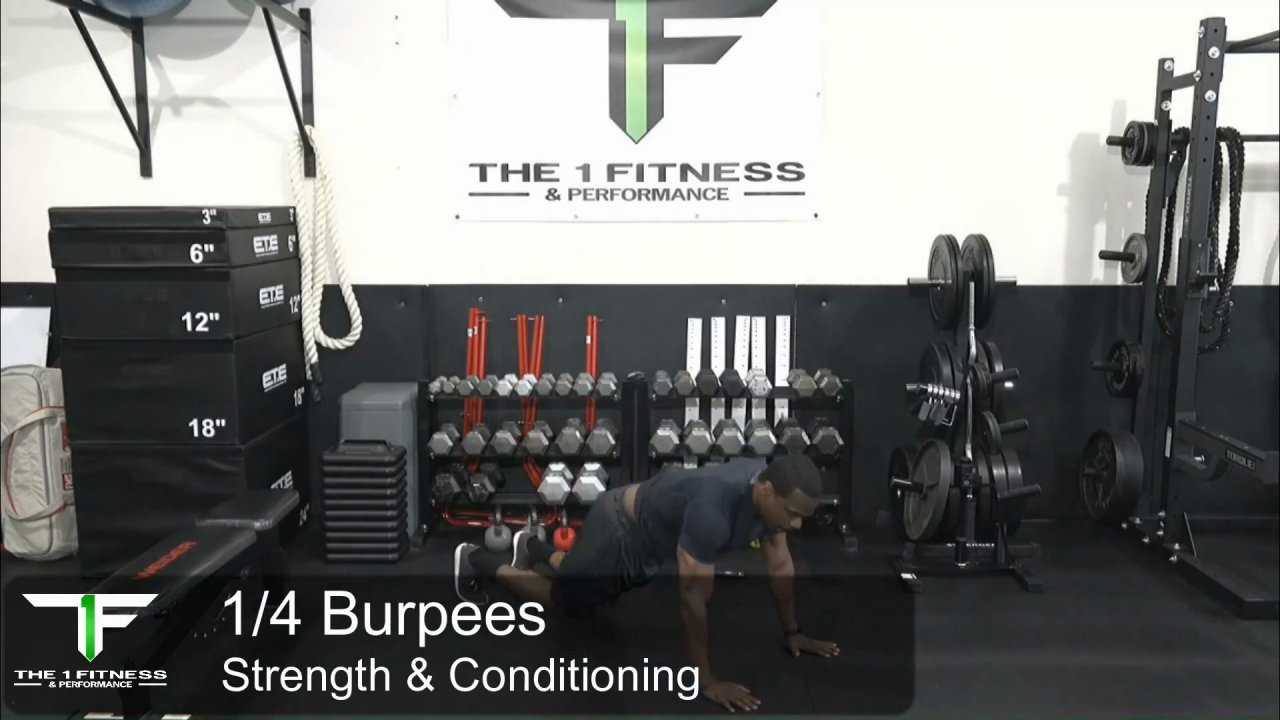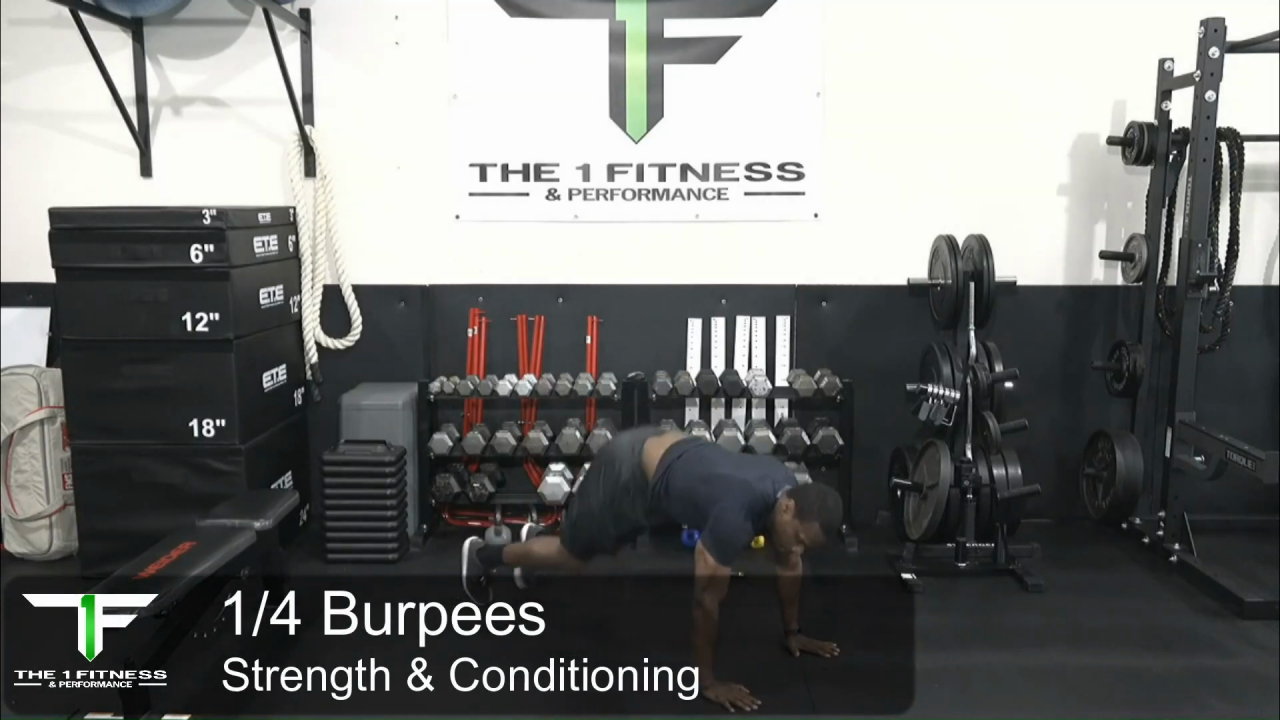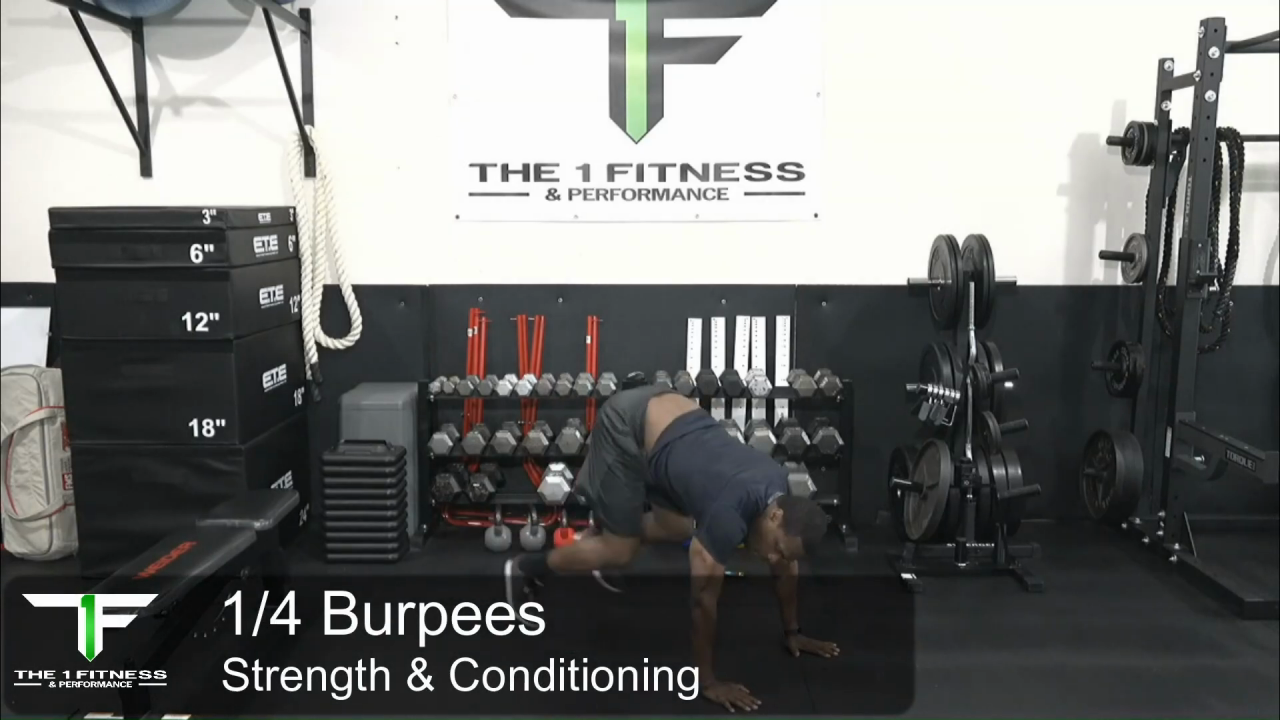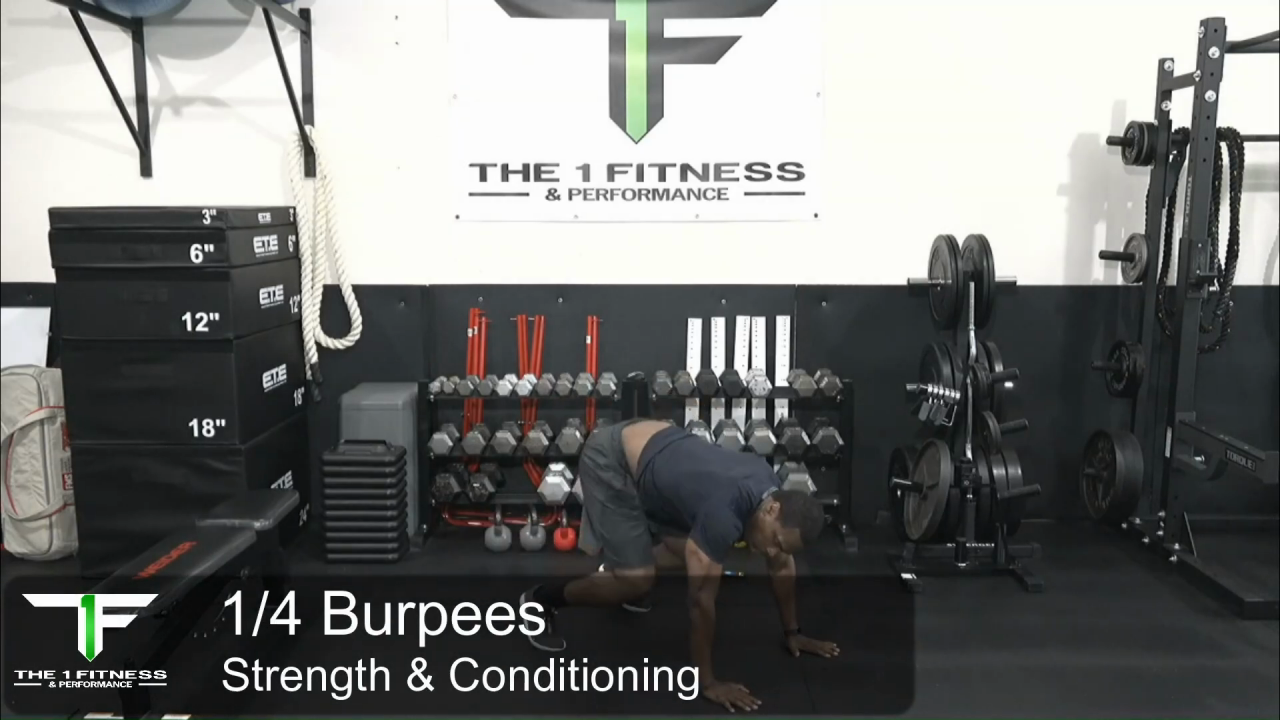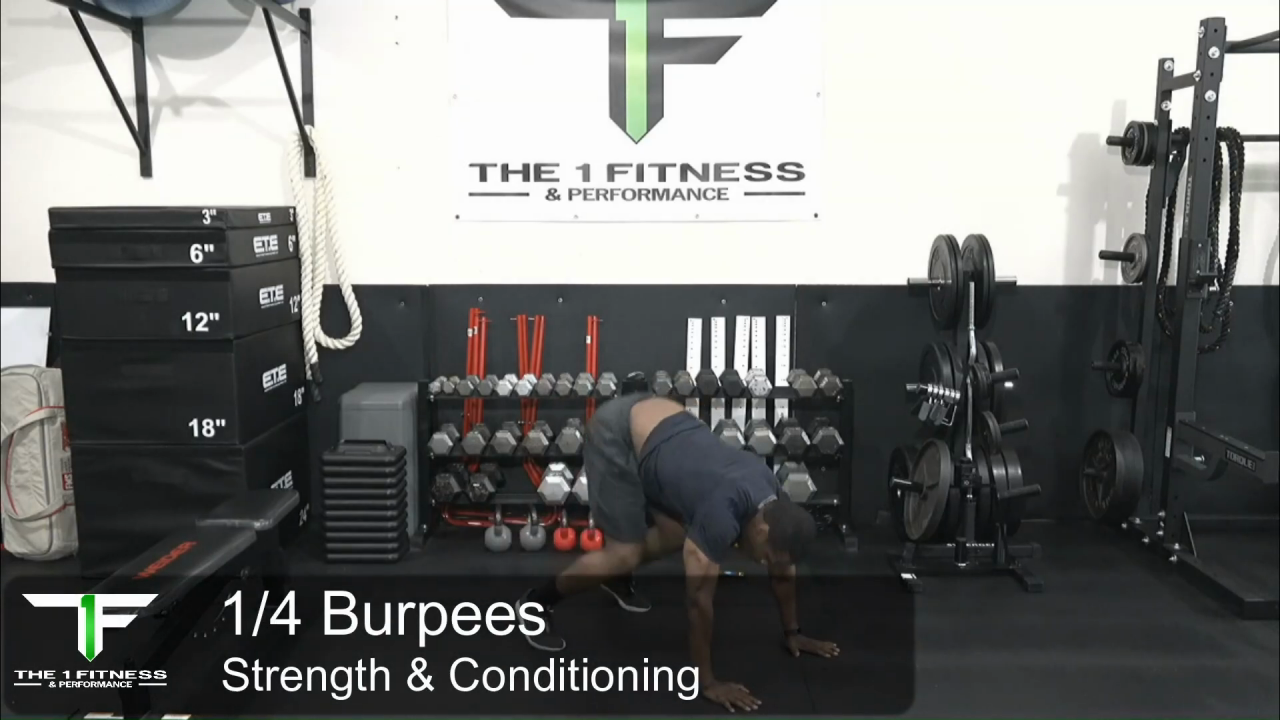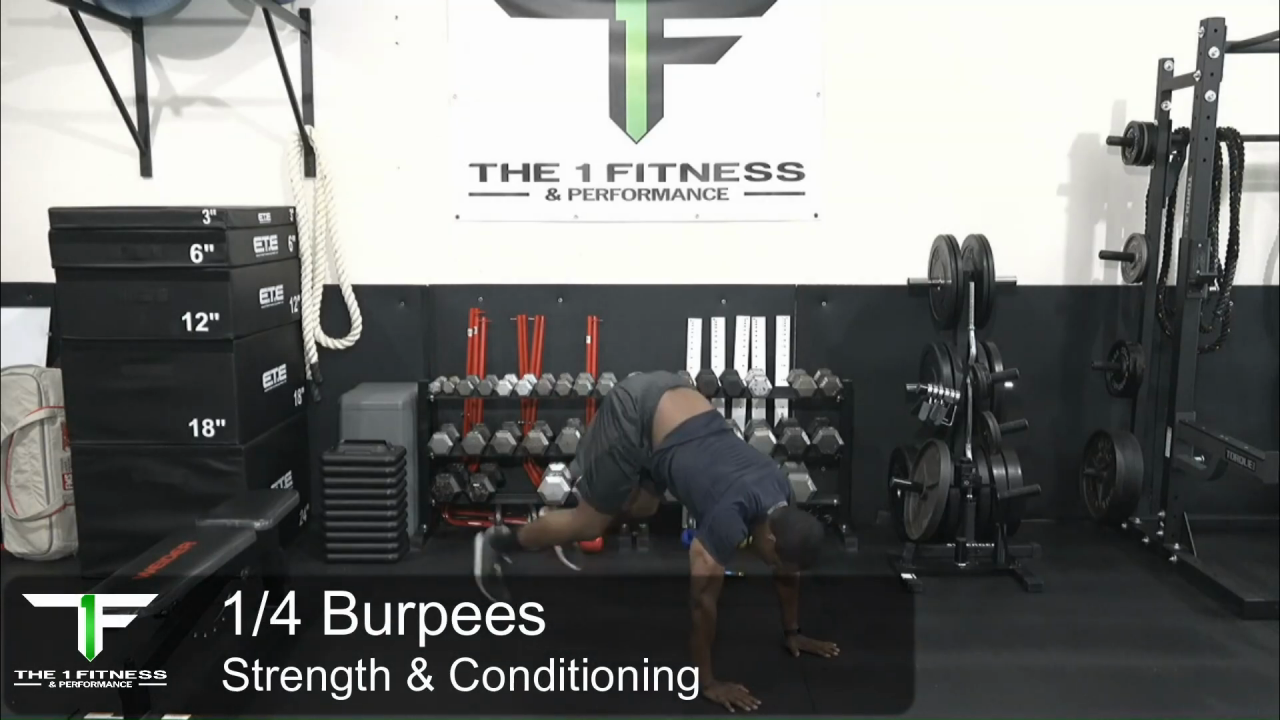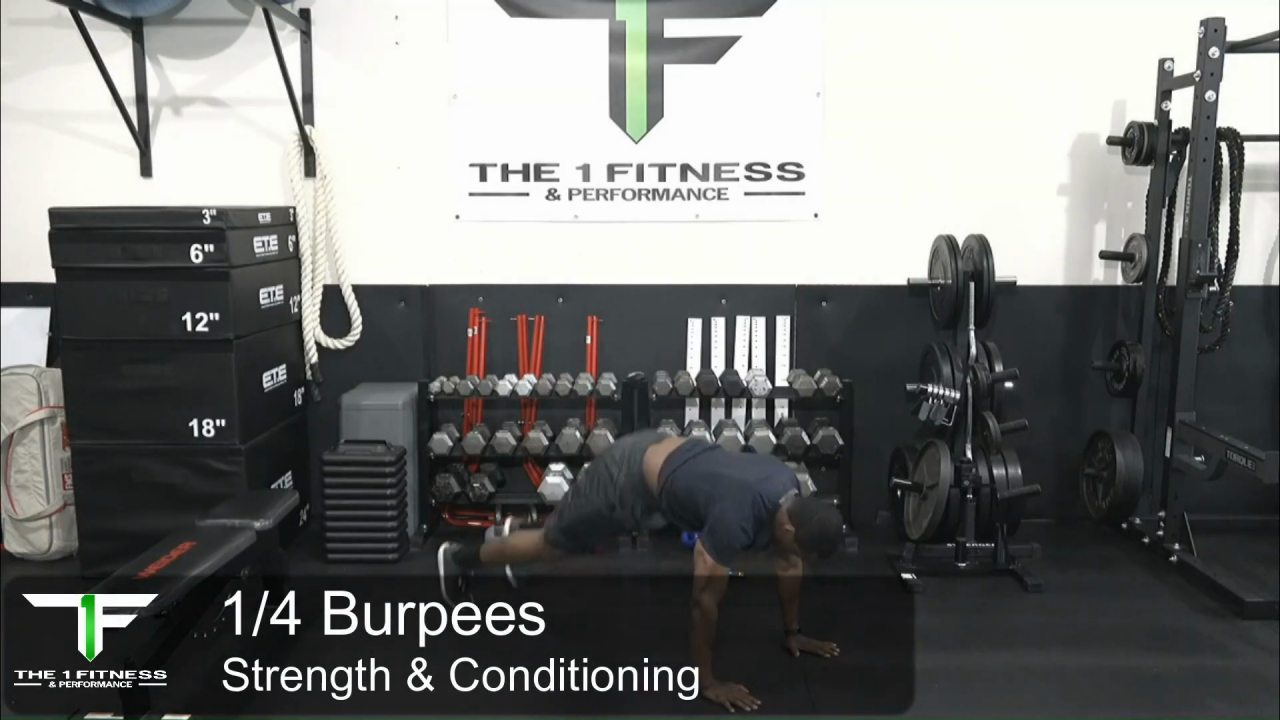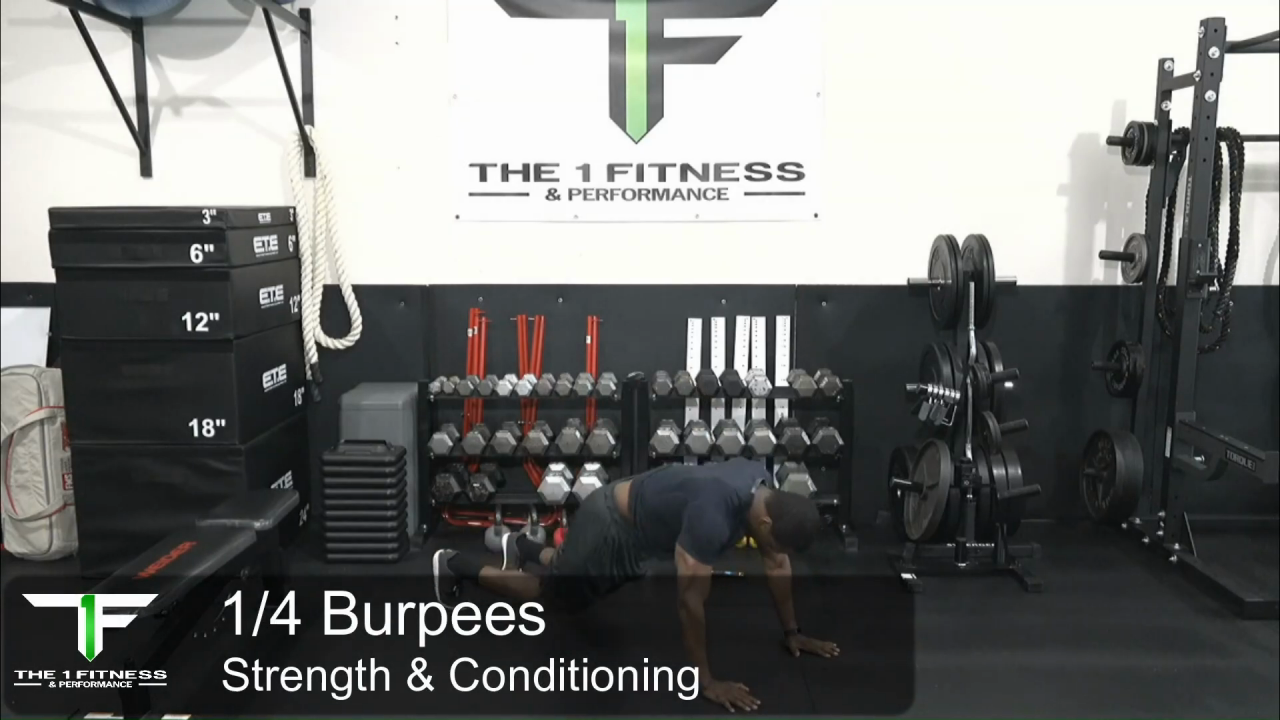
dt=0.2s
person 1, frame 1
left shoulder: (770, 484)
right shoulder: (713, 511)
left elbow: (780, 562)
right elbow: (693, 599)
left wrist: (792, 632)
right wrist: (706, 681)
left hip: (642, 518)
right hip: (621, 530)
left knee: (579, 573)
right knee: (564, 601)
left ankle: (532, 547)
right ankle: (476, 560)
person 1, frame 2
left shoulder: (786, 490)
right shoulder: (736, 514)
left elbow: (789, 565)
right elbow: (707, 599)
left wrist: (793, 633)
right wrist: (707, 682)
left hip: (656, 447)
right hip: (629, 468)
left knee: (593, 540)
right knee: (572, 553)
left ankle: (538, 538)
right ankle: (483, 554)
person 1, frame 3
left shoulder: (781, 494)
right shoulder: (730, 514)
left elbow: (786, 566)
right elbow: (705, 595)
left wrist: (792, 632)
right wrist: (706, 680)
left hip: (665, 412)
right hip: (628, 423)
left knee: (680, 528)
right knee: (619, 551)
left ankle: (601, 539)
right ankle: (529, 570)
person 1, frame 4
left shoulder: (775, 495)
right shoulder: (725, 512)
left elbow: (783, 567)
right elbow: (702, 599)
left wrist: (793, 633)
right wrist: (707, 682)
left hip: (650, 441)
right hip: (612, 457)
left knee: (689, 551)
right knee: (637, 581)
left ankle: (616, 573)
right ankle: (541, 600)
person 1, frame 5
left shoulder: (773, 505)
right shoulder: (721, 515)
left elbow: (783, 569)
right elbow: (700, 598)
left wrist: (793, 633)
right wrist: (707, 682)
left hip: (657, 420)
right hip: (617, 432)
left knee: (678, 536)
right knee: (625, 557)
left ankle: (614, 577)
right ankle: (537, 599)
person 1, frame 6
left shoulder: (780, 496)
right shoulder: (732, 517)
left elbow: (787, 570)
right elbow: (703, 598)
left wrist: (793, 633)
right wrist: (706, 682)
right hip: (636, 411)
left knee: (642, 505)
right knee: (590, 522)
left ankle: (561, 528)
right ankle: (500, 543)
person 1, frame 7
left shoulder: (791, 498)
right shoulder: (738, 518)
left elbow: (790, 565)
right elbow: (705, 601)
left wrist: (793, 632)
right wrist: (707, 681)
left hip: (658, 449)
right hip: (628, 478)
left knee: (591, 531)
right knee: (557, 545)
left ankle: (522, 529)
right ankle: (459, 556)
person 1, frame 8
left shoulder: (764, 489)
right shoulder: (712, 517)
left elbow: (776, 563)
right elbow: (691, 600)
left wrist: (792, 632)
right wrist: (705, 680)
left hip: (631, 510)
right hip: (611, 526)
left knee: (579, 571)
right knee: (556, 593)
left ankle: (524, 548)
right ankle: (453, 564)
